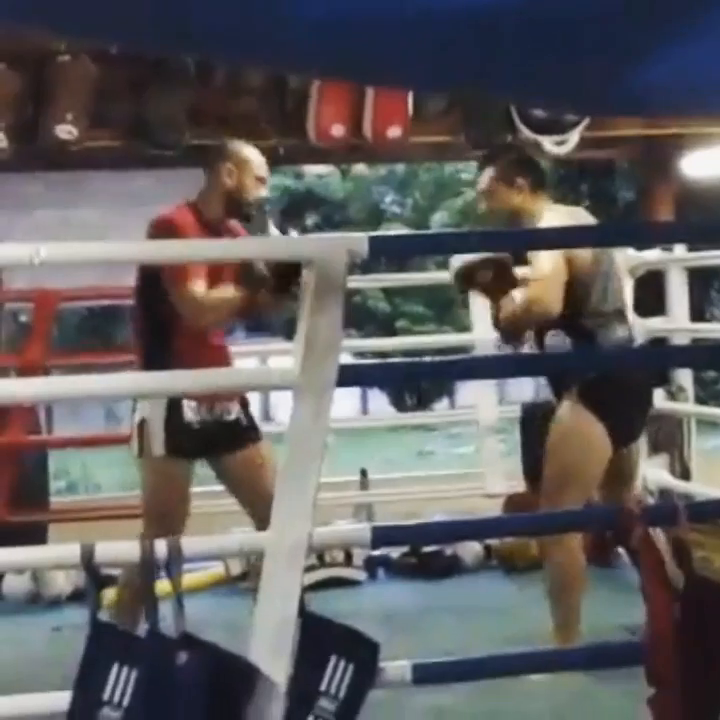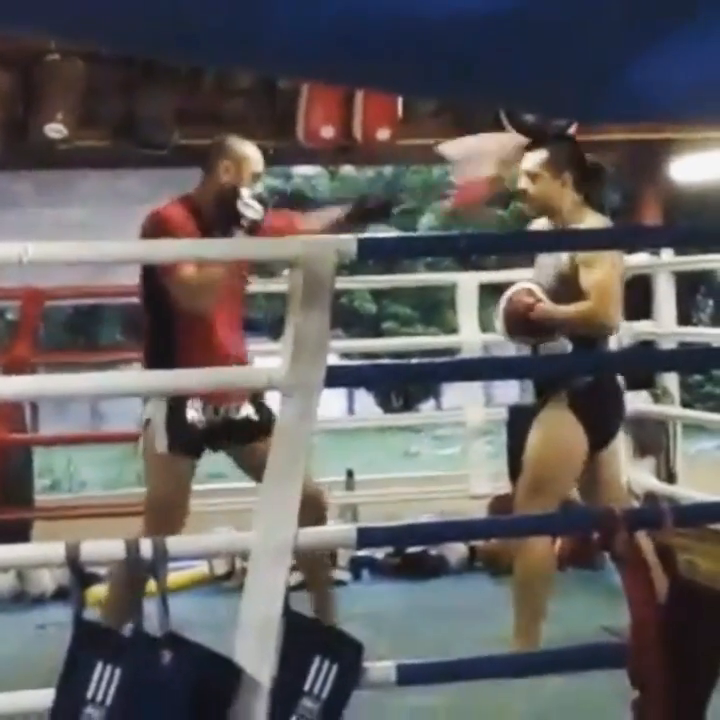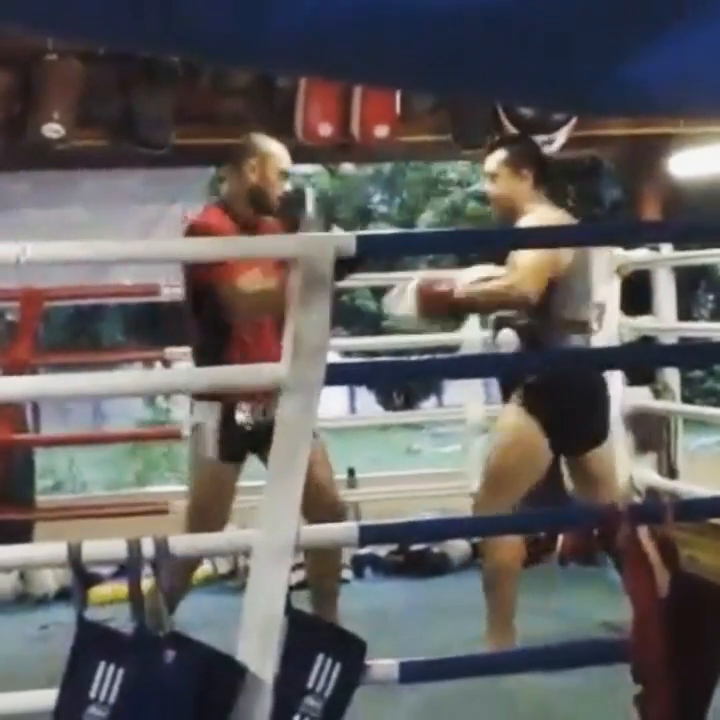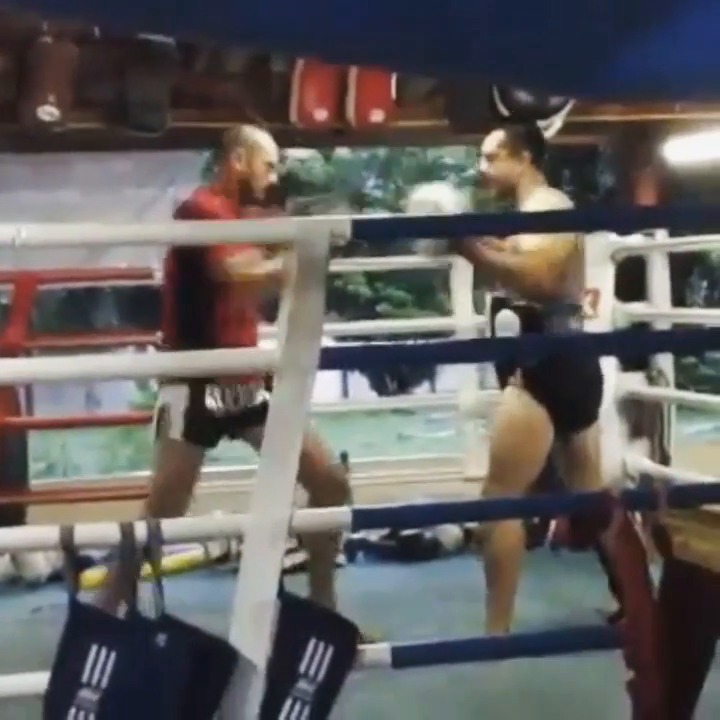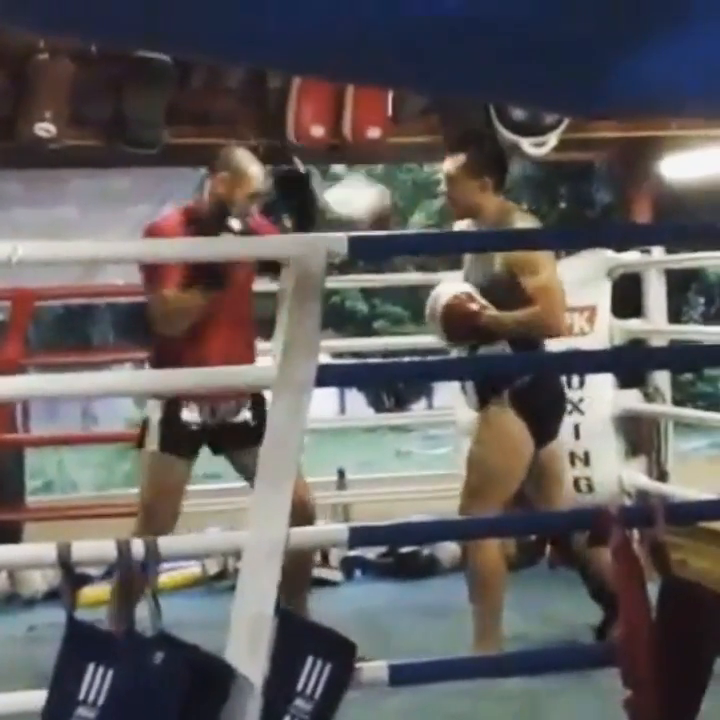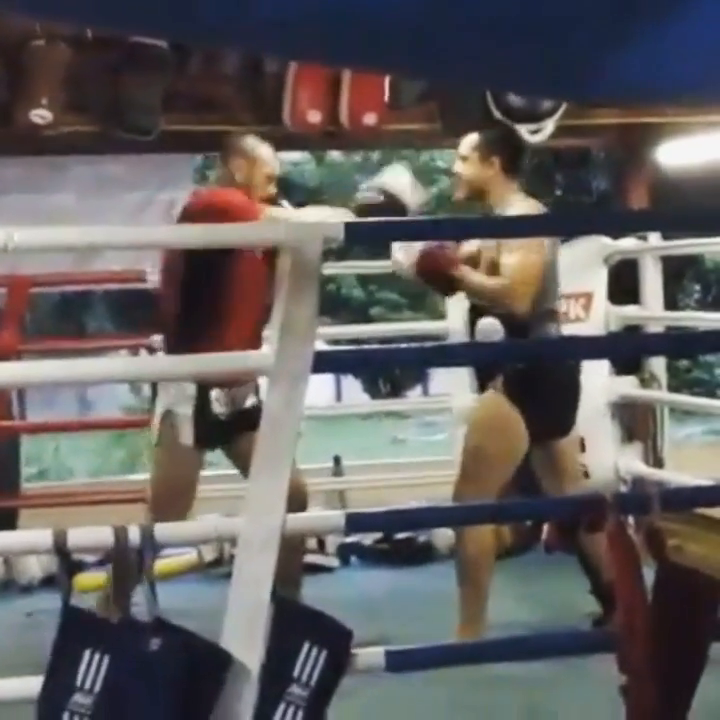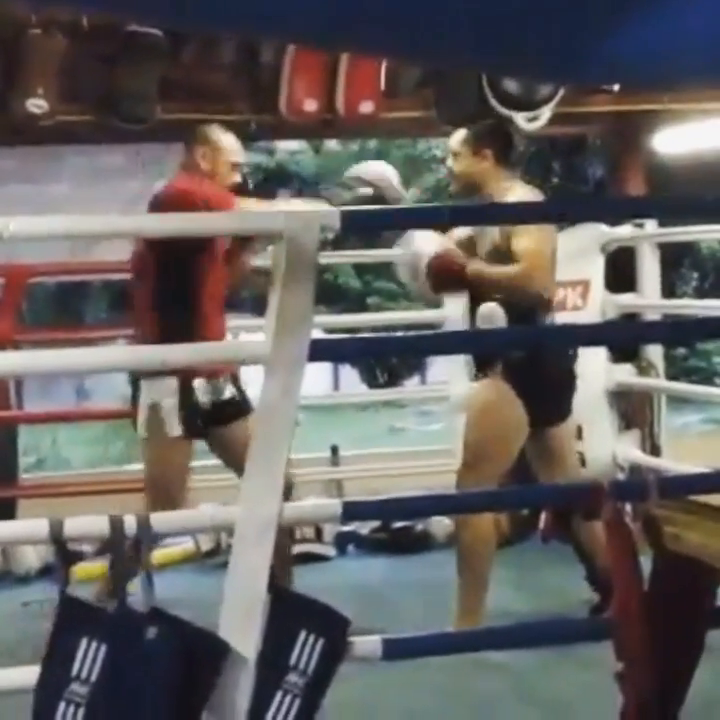
dt=0.7s
person 1, frame 1
left shoulder: (551, 228)
right shoulder: (576, 218)
left elbow: (543, 304)
left wrist: (505, 310)
right wrist: (509, 285)
left hip: (596, 383)
right hip: (624, 374)
left knee: (556, 517)
right knee: (624, 506)
left ankle: (566, 647)
person 1, frame 2
left shoulder: (592, 235)
right shoulder: (545, 229)
left elbow: (605, 315)
left wrist: (540, 313)
left hip: (577, 389)
right hip: (582, 388)
left knee: (530, 515)
right knee: (616, 515)
left ankle: (524, 648)
person 1, frame 3
left shoulder: (537, 224)
right shoulder: (563, 226)
left elbow: (522, 289)
left wrist: (456, 297)
right wrist: (473, 295)
left hip: (549, 385)
right hip: (585, 379)
left knee: (493, 510)
right knee: (605, 508)
left ankle: (500, 644)
person 1, frame 4
left shoulder: (543, 206)
right shoulder: (531, 211)
left elbow: (536, 278)
right elbow: (516, 273)
left wrist: (471, 247)
right wrist: (478, 244)
left hip: (544, 367)
right hip: (572, 364)
left knee: (500, 498)
right knee: (593, 495)
left ankle: (497, 630)
person 1, frame 5
left shoulder: (520, 237)
right shoulder: (470, 233)
left elbow: (552, 318)
left wrist: (485, 321)
left hip: (521, 389)
right hip: (517, 389)
left knee: (479, 515)
right knee: (558, 511)
left ankle: (488, 648)
person 1, frame 6
left shoulder: (516, 217)
right shoulder: (499, 222)
left elbow: (513, 298)
right elbow: (467, 263)
left wrist: (455, 269)
left hip: (523, 373)
right hip: (552, 367)
left knee: (472, 500)
right knee: (571, 497)
left ankle: (470, 634)
right ankle: (620, 608)
person 1, frame 7
left shoulder: (522, 204)
left elbow: (535, 281)
right elbow: (447, 261)
left wrist: (467, 267)
left hip: (521, 358)
right hip: (544, 355)
left knee: (474, 488)
right knee: (567, 484)
left ankle: (468, 622)
right ankle: (613, 596)
person 2, frame 1
left shoulder: (235, 232)
right shoulder: (174, 226)
left elbow: (250, 309)
right elbow: (197, 311)
left wrist: (284, 280)
right wrist: (253, 281)
left hip: (224, 400)
right hip: (174, 403)
left knee: (278, 515)
right knee: (162, 538)
person 2, frame 2
left shoulder: (237, 220)
right shoulder: (168, 221)
left elbow: (306, 228)
right elbow: (195, 296)
left wrist: (357, 210)
right wrist: (237, 235)
left hip: (238, 394)
right hip: (181, 402)
left knee: (309, 502)
right knee: (160, 534)
left ankle: (328, 630)
person 2, frame 3
left shoulder: (268, 227)
right shoulder: (209, 228)
right elbow: (248, 304)
left hip: (277, 396)
right hip: (226, 404)
left knee: (329, 510)
right knee: (201, 534)
person 2, frame 4
left shoulder: (247, 213)
right shoulder: (201, 212)
right elbow: (245, 280)
left hip: (248, 384)
right hip: (197, 389)
left knee: (330, 484)
right knee: (162, 519)
left ankle: (324, 610)
person 2, frame 5
left shoulder: (250, 228)
right shoulder: (166, 232)
right elbow: (169, 320)
right wrist: (215, 270)
left hip: (239, 400)
right hip: (180, 400)
left knee: (299, 510)
right knee: (154, 529)
person 2, frame 6
left shoulder: (255, 222)
right shoulder: (212, 204)
right elbow: (304, 224)
left hip: (238, 386)
right hip: (192, 387)
left knee: (292, 499)
right knee: (163, 523)
right ankle: (104, 622)
person 2, frame 7
left shoulder: (206, 207)
right shoulder: (180, 196)
left elbow: (228, 270)
right elbow: (266, 215)
left hip: (213, 376)
right hip: (171, 379)
right knee: (163, 516)
